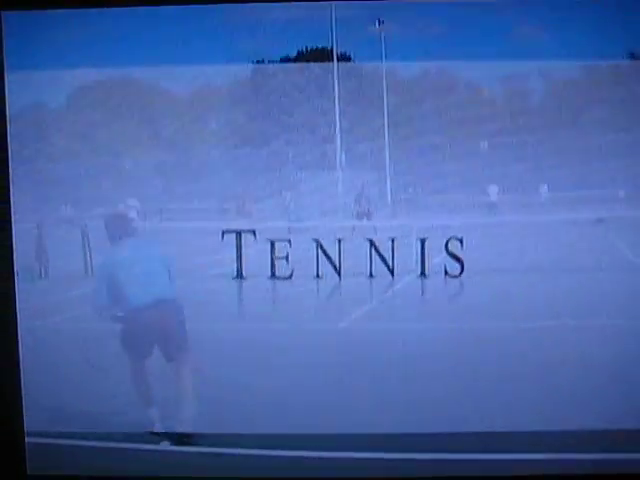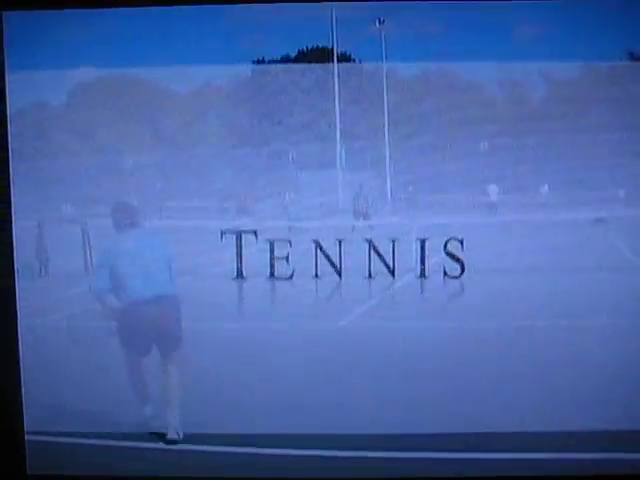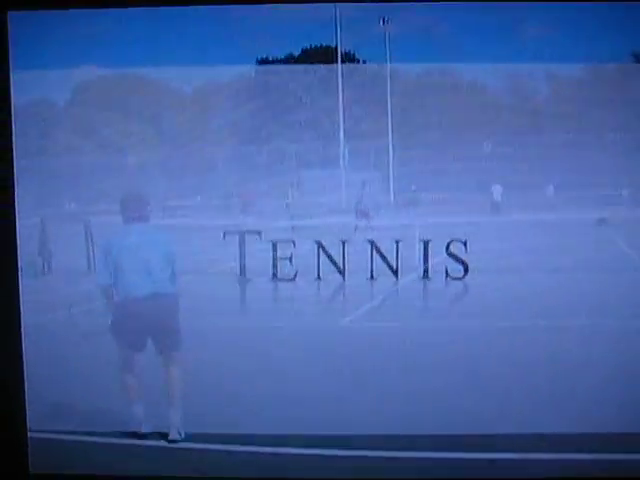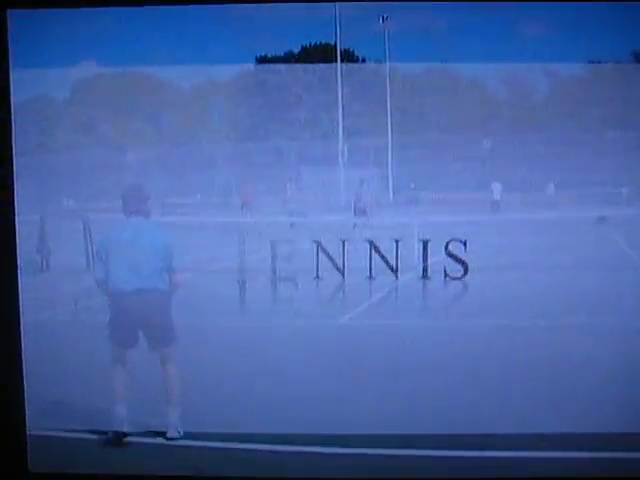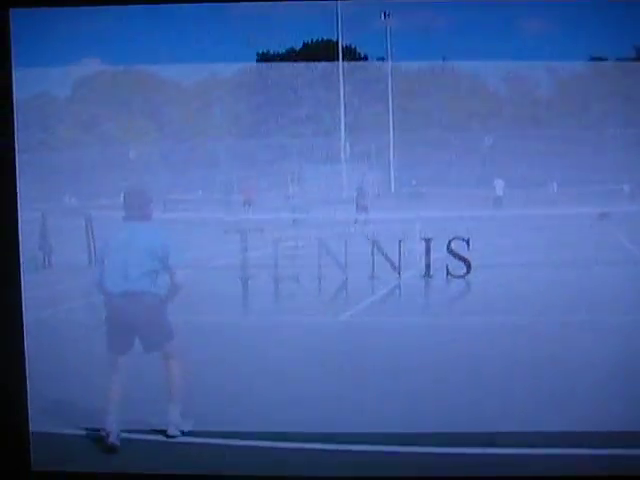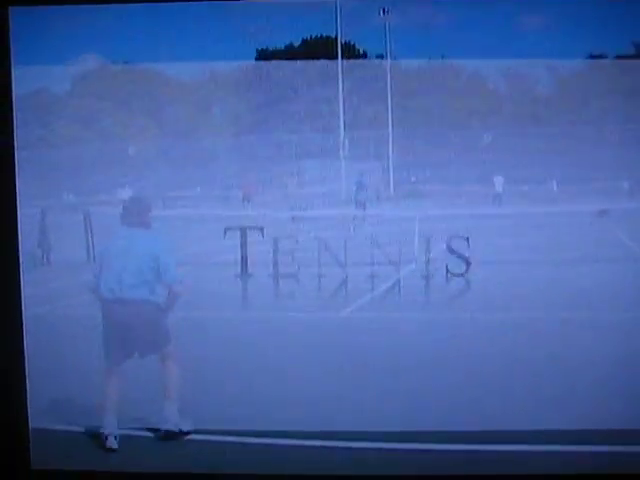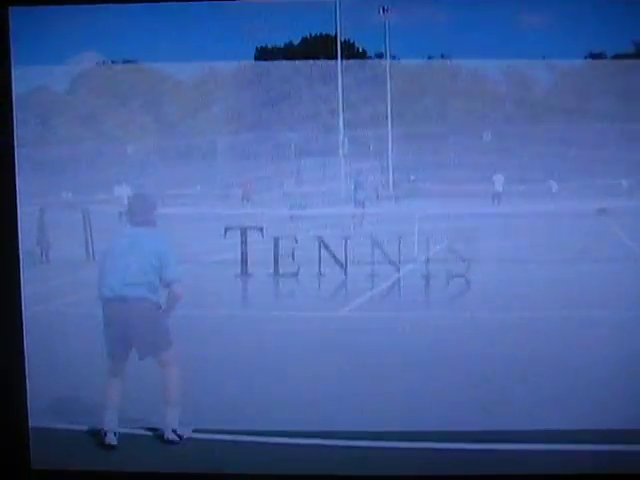
dt=0.1s
person 1, frame 1
left shoulder: (109, 262)
right shoulder: (152, 248)
left elbow: (102, 308)
left wrist: (121, 317)
left hip: (137, 318)
right hip: (168, 311)
left knee: (138, 368)
right knee: (182, 365)
left ankle: (155, 421)
right ankle: (186, 417)
person 1, frame 2
left shoulder: (110, 252)
right shoulder: (156, 241)
left elbow: (100, 292)
left wrist: (117, 313)
left hip: (134, 312)
right hip: (167, 306)
left knee: (134, 365)
right knee: (171, 364)
left ankle: (148, 412)
right ankle: (173, 426)
person 1, frame 3
left shoulder: (113, 244)
right shoulder: (161, 238)
left elbow: (105, 286)
right elbow: (172, 279)
left wrist: (118, 310)
left hip: (132, 309)
right hip: (165, 305)
left knee: (126, 364)
right knee: (171, 364)
left ankle: (138, 419)
right ankle: (175, 426)
person 1, frame 4
left shoulder: (110, 237)
right shoulder: (158, 233)
left elbow: (100, 280)
right elbow: (173, 281)
left hip: (122, 303)
right hip: (152, 300)
left knee: (119, 362)
right knee: (168, 361)
left ankle: (119, 420)
right ankle: (173, 425)
person 1, frame 5
left shoulder: (112, 240)
right shoulder: (156, 236)
left elbow: (101, 283)
right elbow: (175, 281)
right wrist: (164, 302)
left hip: (116, 306)
right hip: (146, 303)
left knee: (116, 370)
right knee: (171, 357)
left ankle: (111, 430)
right ankle: (174, 421)
person 1, frame 6
left shoulder: (111, 245)
right shoulder: (155, 243)
left elbow: (97, 288)
right elbow: (174, 290)
right wrist: (163, 312)
left hip: (111, 312)
right hip: (142, 309)
left knee: (112, 372)
right knee: (169, 359)
left ankle: (109, 431)
right ankle: (171, 420)
person 1, frame 7
left shoulder: (116, 244)
right shoulder: (158, 242)
left elbow: (102, 286)
right elbow: (175, 291)
right wrist: (164, 314)
left hip: (113, 310)
right hip: (142, 308)
left knee: (116, 372)
right knee: (169, 365)
left ankle: (109, 428)
right ankle: (171, 427)
